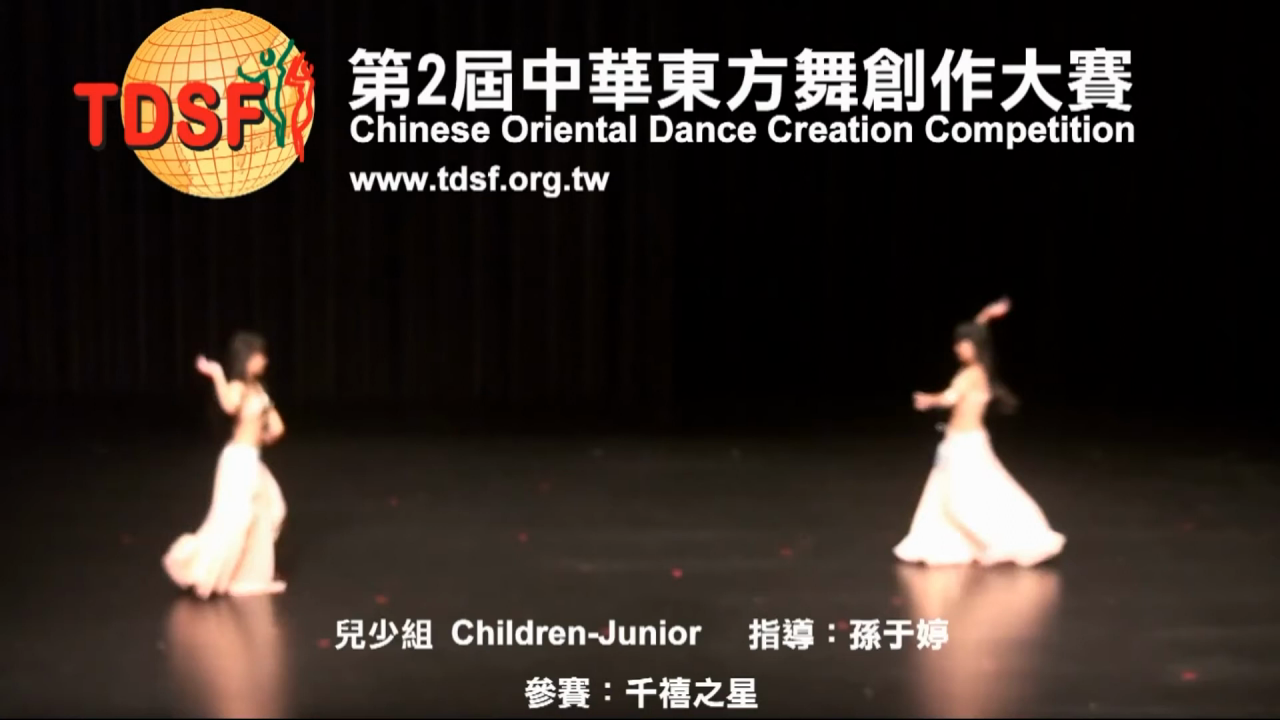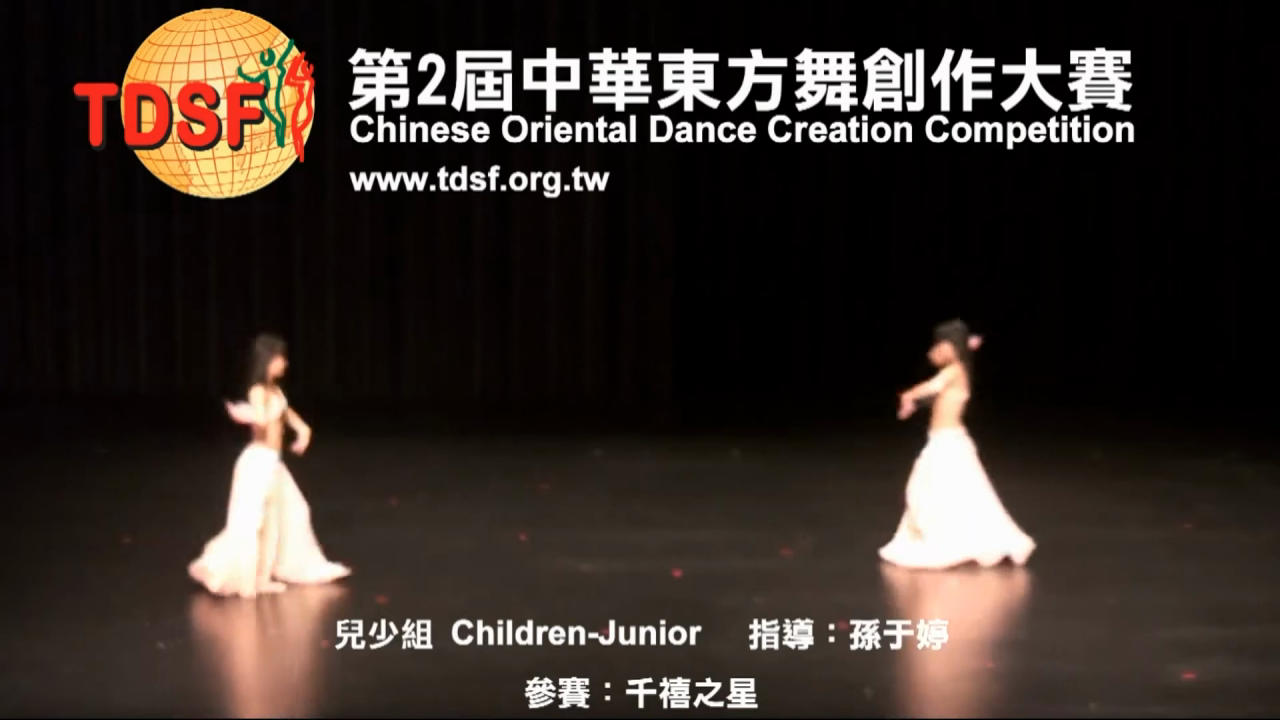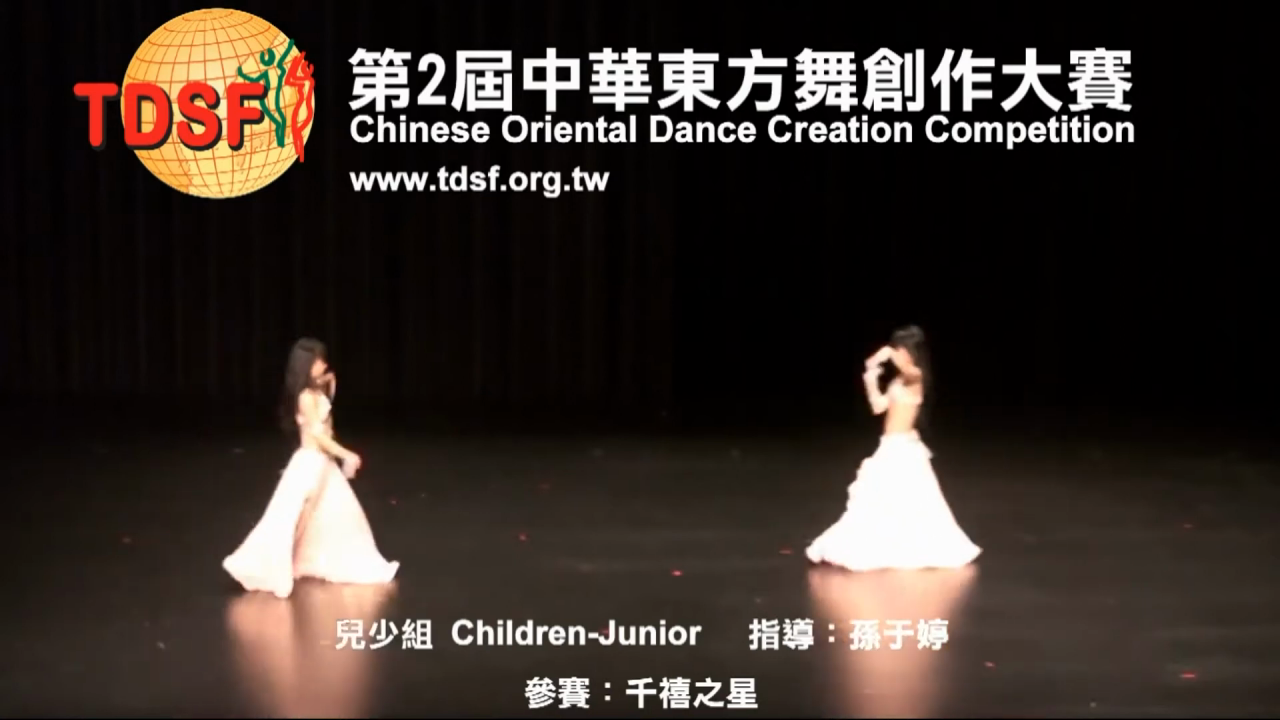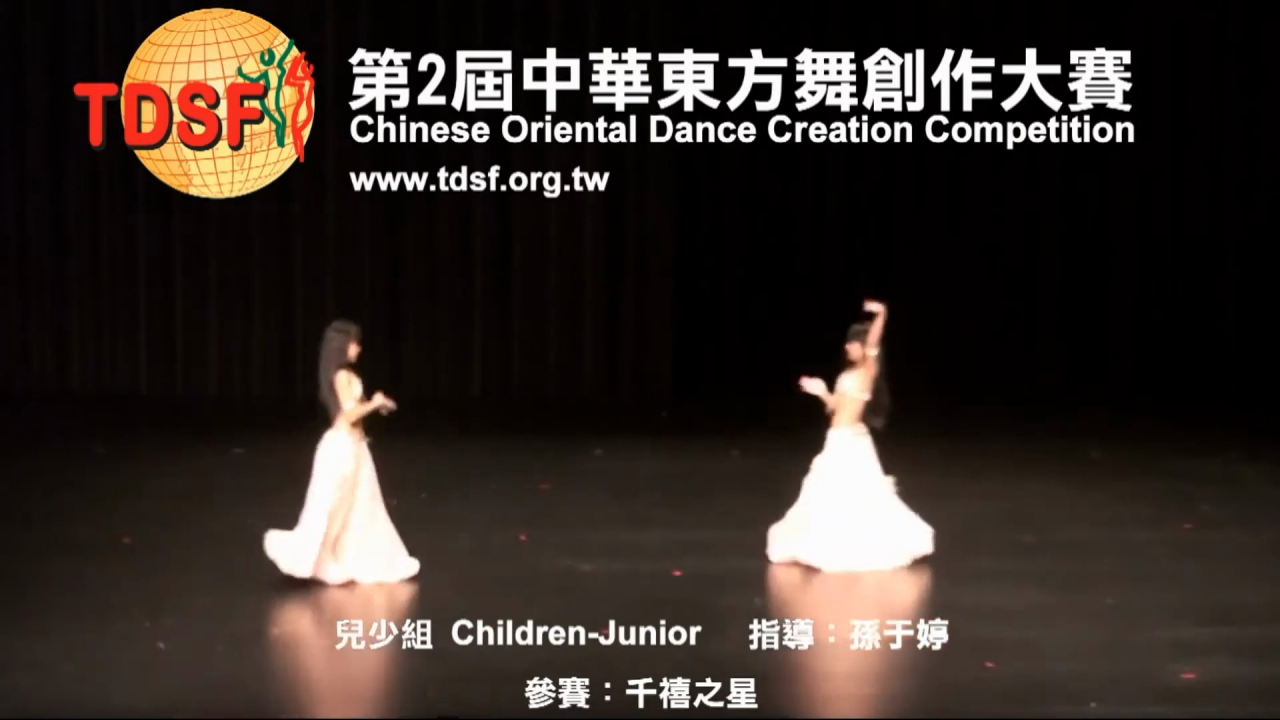
dt=0.2s
person 1, frame 1
left shoulder: (256, 387)
right shoulder: (237, 386)
left elbow: (271, 415)
right elbow: (230, 407)
left wrist: (274, 427)
right wrist: (217, 376)
left hip: (250, 459)
right hip: (240, 458)
left knee: (266, 512)
right knee: (237, 517)
left ankle: (249, 576)
person 1, frame 2
left shoulder: (273, 389)
right shoulder: (258, 391)
left elbow: (287, 413)
right elbow: (262, 423)
left wrist: (302, 428)
right wrist: (249, 416)
left hip: (270, 461)
right hip: (259, 460)
left knee: (289, 513)
right knee: (253, 519)
left ankle: (299, 568)
right ankle: (230, 576)
person 1, frame 3
left shoulder: (313, 391)
right shoulder: (307, 396)
right elbow: (317, 435)
left wrist: (327, 382)
right wrist: (346, 454)
left hip: (322, 463)
right hip: (310, 462)
left knee: (339, 516)
right knee: (287, 517)
left ankle: (343, 566)
right ankle: (263, 573)
person 1, frame 4
left shoulder: (341, 372)
right shoulder: (343, 376)
right elbow: (352, 412)
right wrist: (375, 403)
left hip: (352, 446)
right hip: (340, 446)
left knee: (360, 505)
right knee: (332, 504)
left ankle: (364, 565)
person 2, frame 1
left shoulder: (975, 372)
right shoulder: (971, 370)
left elbow: (949, 399)
right elbow: (971, 334)
left wrist: (928, 399)
right wrist: (985, 317)
left hip: (968, 444)
right hip: (957, 443)
left knee: (975, 498)
right knee: (943, 497)
person 2, frame 2
left shoulder: (956, 370)
right shoulder: (951, 370)
left elbow: (930, 387)
left wrist: (908, 396)
left hip: (950, 442)
right hip: (941, 442)
left knee: (938, 497)
right knee: (931, 497)
person 2, frame 3
left shoulder: (916, 376)
right shoulder: (899, 380)
left elbow: (909, 367)
right elbow: (880, 408)
left wrist: (886, 353)
right wrist: (872, 380)
left hip: (904, 447)
right hip: (891, 447)
person 2, frame 4
left shoulder: (868, 370)
right shoulder: (848, 373)
left elbow: (873, 345)
left wrist: (880, 317)
right wrist: (822, 391)
left hip: (850, 441)
right hip: (839, 440)
left knee: (865, 496)
right knee: (834, 495)
